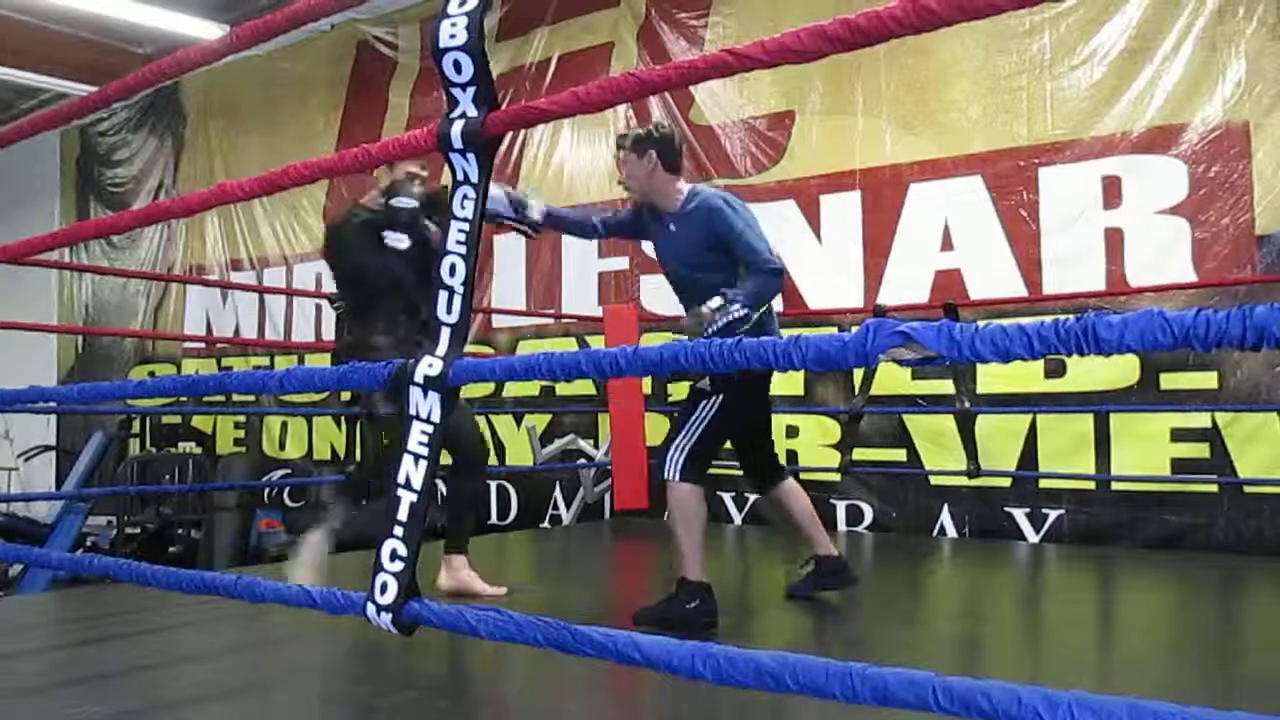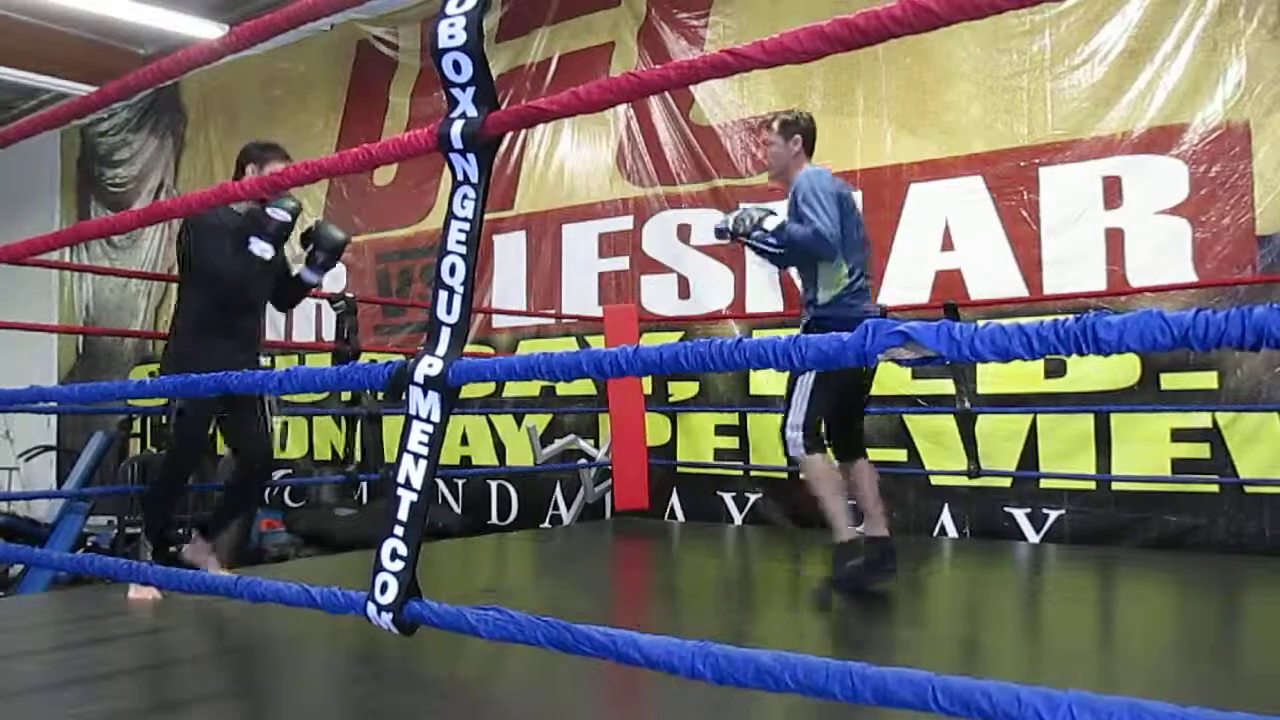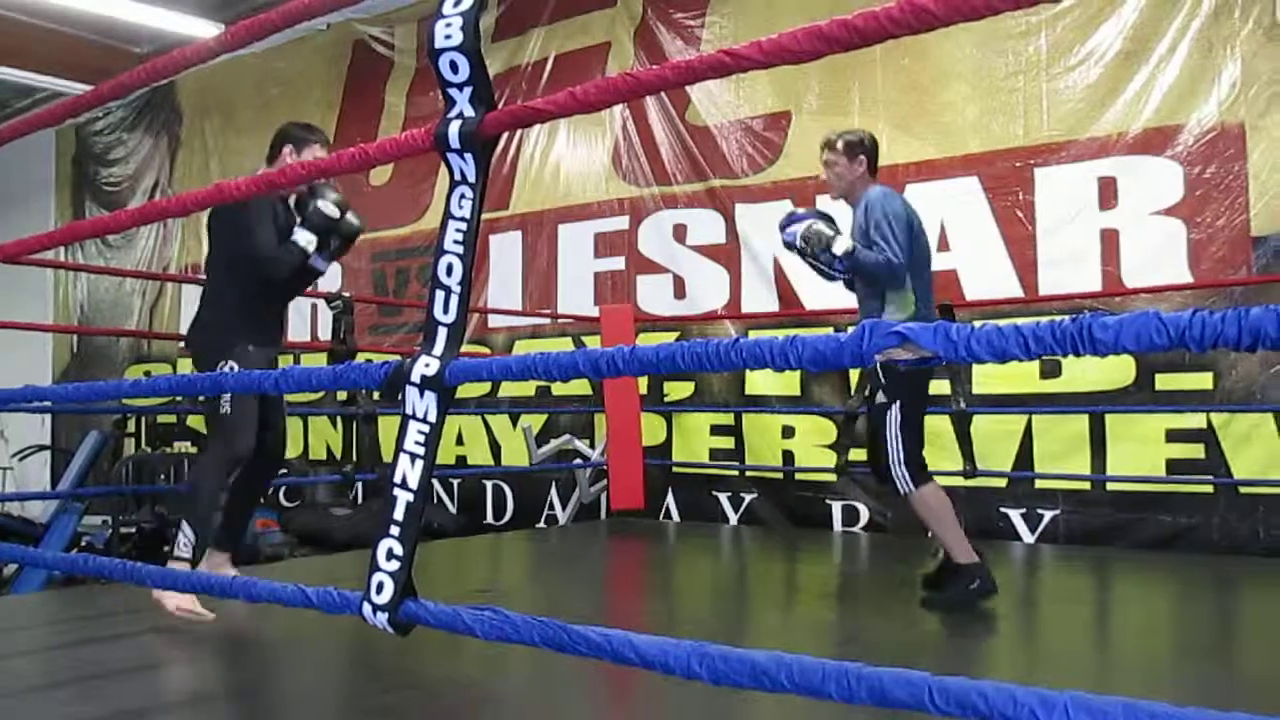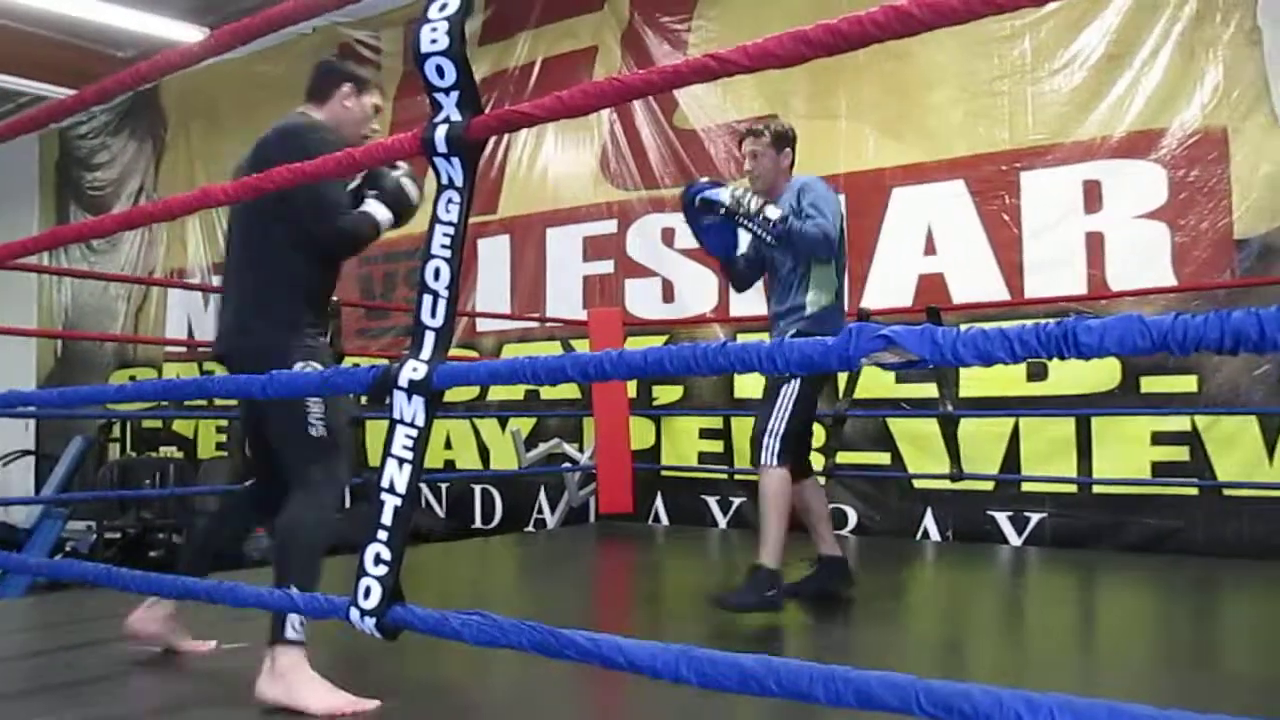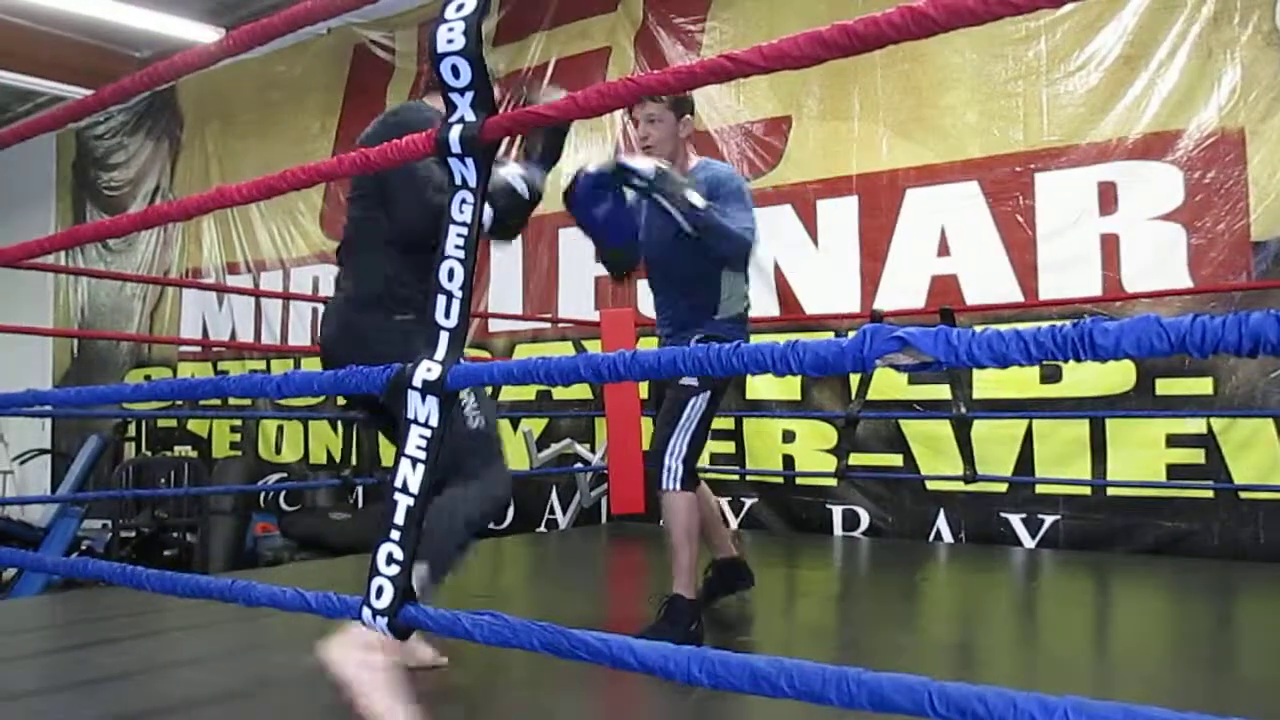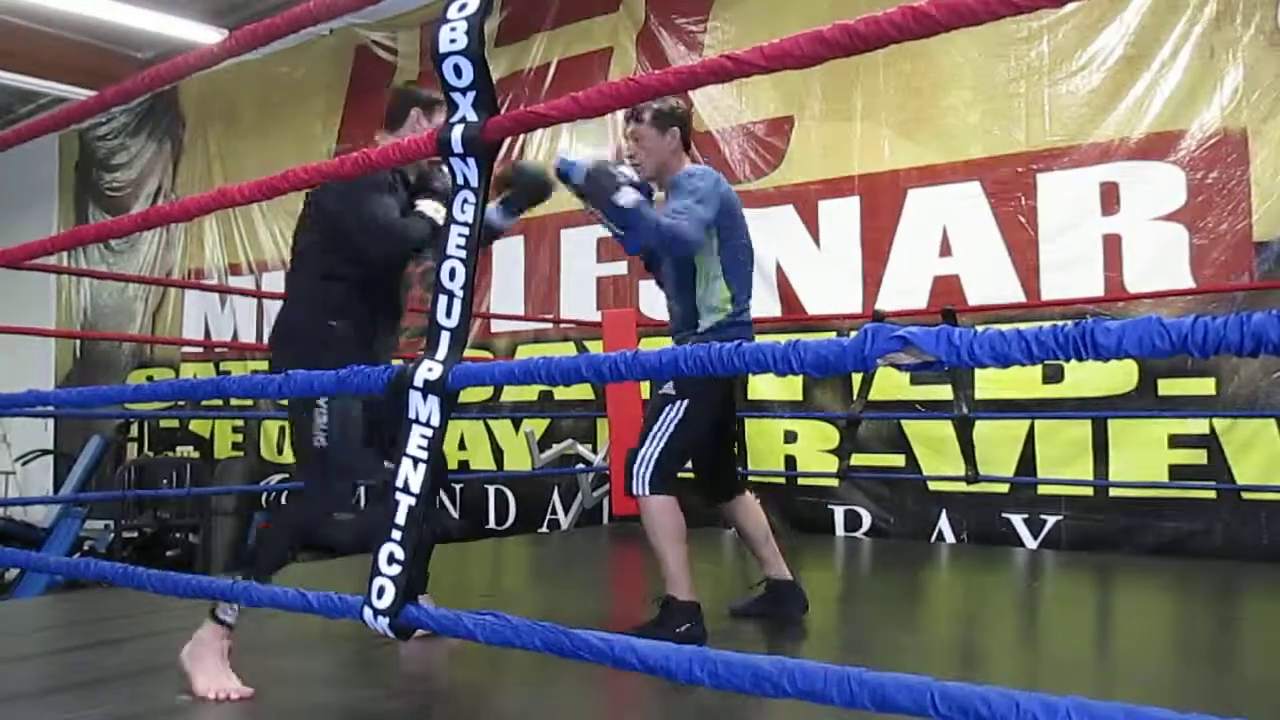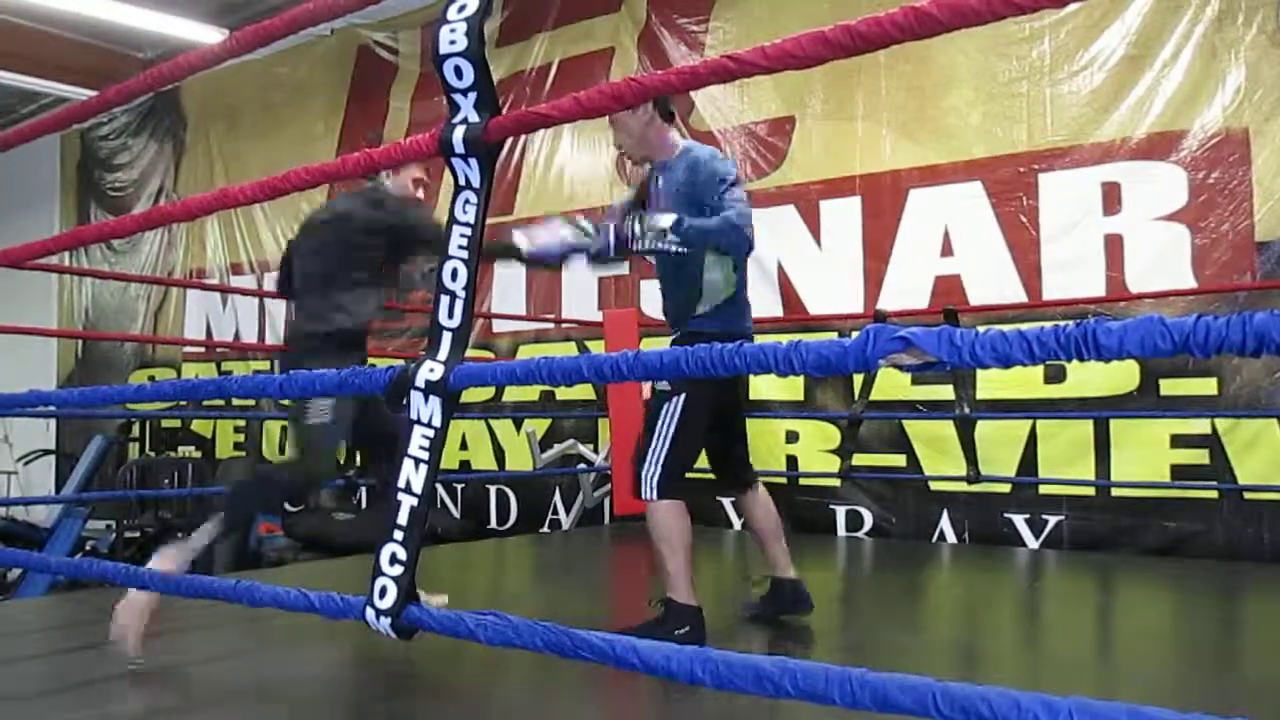
dt=0.7s
person 1, frame 1
left shoulder: (416, 226)
right shoulder: (348, 230)
right elbow: (378, 278)
left wrist: (447, 234)
right wrist: (398, 227)
left hip: (419, 357)
right hip: (377, 356)
left knee: (472, 450)
right knee: (391, 452)
left ankle: (455, 565)
right ankle: (325, 534)
person 1, frame 2
left shoulder: (265, 223)
right shoulder: (203, 221)
left elbow: (283, 298)
right elbow: (227, 286)
left wrist: (318, 264)
right wrist: (266, 235)
left hip: (242, 363)
right hip: (195, 362)
left knee: (258, 461)
right knee: (183, 461)
left ankle: (201, 544)
right ankle: (148, 561)
person 1, frame 3
left shoulder: (283, 208)
right shoulder: (245, 199)
left elbow: (289, 284)
right elbow: (268, 268)
left wrist: (331, 248)
right wrist: (313, 228)
left hip: (259, 348)
right hip: (226, 344)
left knee: (269, 451)
right knee: (232, 446)
left ankle: (216, 559)
right ankle: (177, 570)
person 1, frame 4
left shoulder: (279, 149)
right shoulder: (306, 140)
right elbow: (336, 236)
left wrist: (365, 193)
right wrist: (386, 200)
left hip: (254, 341)
right hip: (280, 342)
left knee: (271, 482)
right knee: (324, 477)
left ankle: (158, 609)
right ankle: (286, 665)
person 1, frame 5
right shoulder: (413, 121)
left elbow: (498, 220)
right elbow: (422, 217)
left wrist: (539, 156)
right wrist: (497, 189)
left hip: (360, 338)
right hip: (393, 332)
left knee: (438, 473)
right knee: (483, 478)
left ankle: (391, 633)
right ankle: (369, 634)
person 1, frame 6
left shoulder: (400, 179)
right shoulder: (356, 173)
right elbow: (395, 244)
left wrist: (515, 202)
right wrist: (432, 205)
left hip: (361, 352)
right hip: (320, 349)
right knee: (328, 491)
left ankle: (412, 606)
right ankle: (212, 638)
person 1, frame 7
left shoulder: (324, 218)
right shoulder: (383, 204)
left elbow: (287, 281)
right elbow: (453, 243)
right wrist: (521, 246)
left hip: (337, 360)
right hip: (326, 353)
left knee: (398, 448)
right knee: (314, 468)
right ankle: (178, 559)
person 2, frame 1
left shoulder: (713, 206)
right shoulder: (652, 215)
left elbow: (771, 271)
right elbow: (599, 226)
left wrist: (724, 310)
right wrist: (529, 211)
left knee: (680, 461)
right knee: (763, 467)
left ankle: (694, 593)
right ankle: (829, 562)
person 2, frame 2
left shoulder: (813, 181)
right shoulder: (819, 185)
left elbow: (822, 240)
left wrist: (769, 225)
right wrist: (761, 232)
left hip: (836, 323)
right hip: (855, 322)
left knee: (800, 435)
right knee: (846, 441)
left ankle: (849, 545)
right ankle: (876, 547)
person 2, frame 3
left shoulder: (880, 203)
right shoulder: (870, 208)
left elbow: (892, 269)
right elbow: (864, 276)
left wrist: (838, 245)
right wrist: (820, 250)
left knee: (903, 466)
right knee: (888, 462)
left ankle: (971, 571)
right ankle: (957, 558)
person 2, frame 4
left shoulder: (810, 190)
right shoulder: (766, 208)
left elbow: (825, 241)
right elbow: (741, 279)
left wrist: (762, 217)
right wrist: (721, 236)
left hip: (811, 334)
right hip: (795, 338)
left knee: (771, 448)
right knee: (791, 457)
left ankle: (766, 577)
right ankle: (830, 564)
person 2, frame 5
left shoulder: (719, 179)
right shoulder: (644, 190)
left elbow: (735, 249)
right elbow: (621, 263)
left wrist: (675, 192)
right wrist: (597, 213)
left hip: (714, 340)
right hip: (674, 343)
left knee: (669, 462)
right knee: (676, 468)
left ankle: (683, 612)
right ankle: (729, 563)
person 2, frame 6
left shoulder: (703, 184)
right shoulder: (658, 193)
left elbow: (675, 239)
right elbow: (657, 258)
left wrist: (614, 195)
right wrist: (607, 197)
left hip: (714, 347)
right hip: (705, 350)
left knee: (647, 470)
right knee: (721, 478)
left ankle: (680, 613)
right ankle: (783, 587)
person 2, frame 7
left shoulder: (701, 164)
right shoulder: (665, 178)
left elbow: (735, 233)
right elbow: (636, 237)
left wrist: (657, 224)
left hip: (707, 338)
right hip: (712, 339)
left knee: (657, 474)
right knee: (734, 468)
left ankle: (682, 616)
right ankle: (787, 587)
